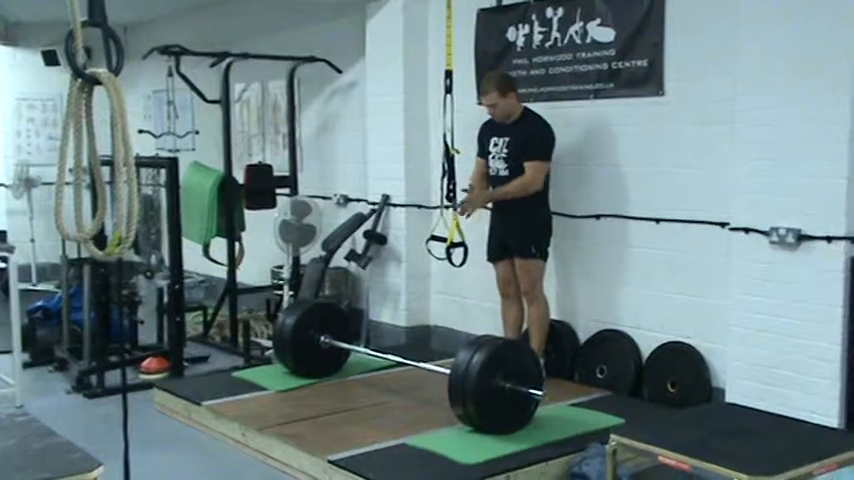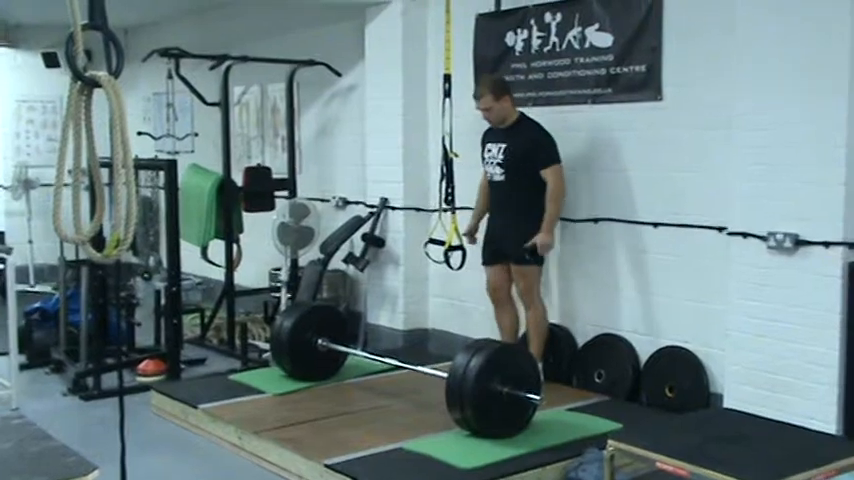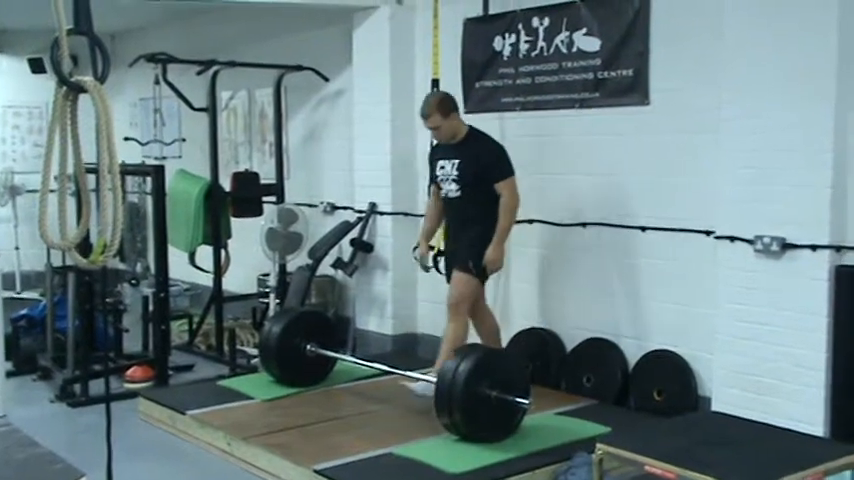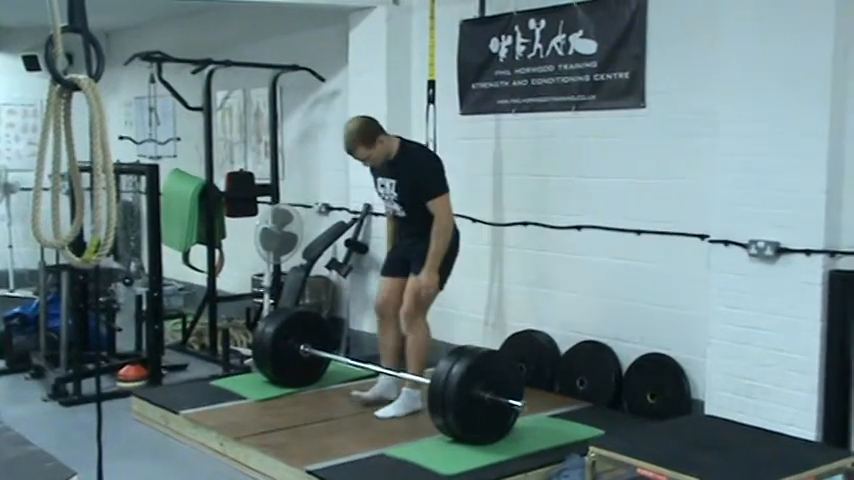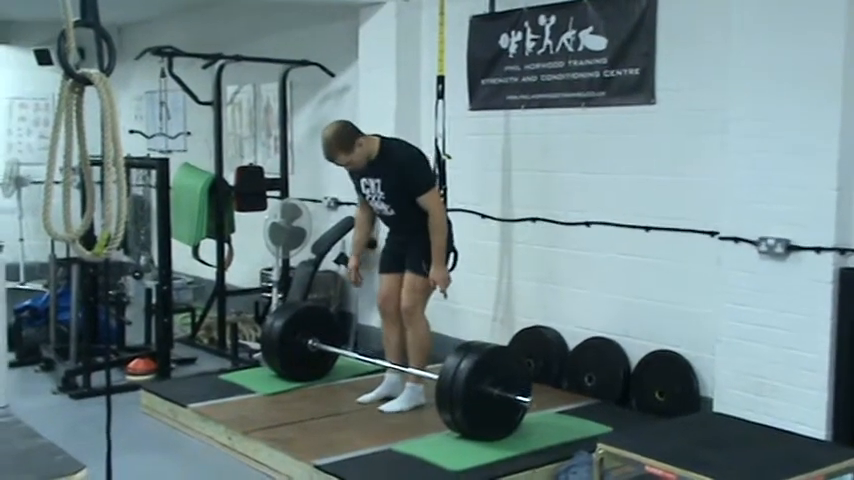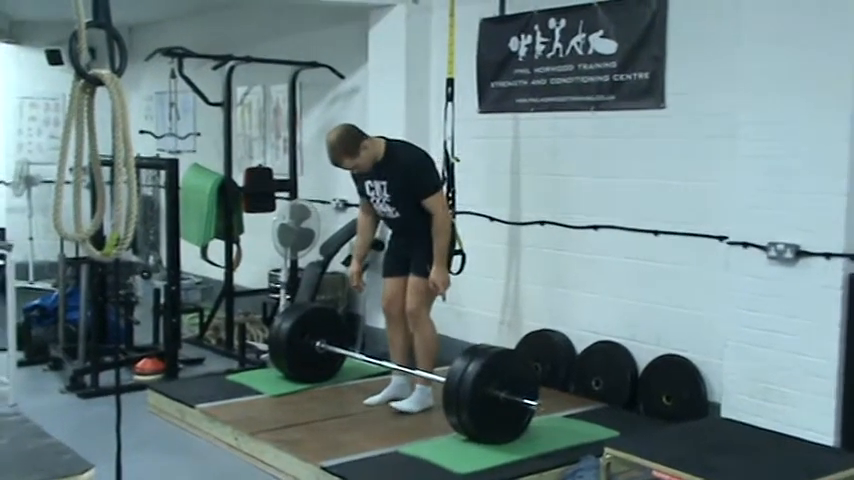
dt=0.5s
person 1, frame 1
left shoulder: (536, 129)
right shoulder: (488, 129)
left elbow: (533, 181)
right elbow: (480, 171)
left wrist: (487, 196)
right wrist: (475, 193)
left hip: (530, 222)
right hip: (499, 220)
left knee: (530, 291)
right knee: (507, 291)
person 1, frame 2
left shoulder: (533, 135)
right shoulder: (489, 135)
left elbow: (555, 184)
left wrist: (547, 230)
right wrist: (474, 220)
left hip: (525, 230)
right hip: (496, 227)
left knee: (529, 297)
right knee: (497, 295)
left ankle: (534, 366)
person 1, frame 3
left shoulder: (486, 150)
right shoulder: (437, 152)
left elbow: (510, 196)
left wrist: (497, 244)
right wrist: (424, 241)
left hip: (479, 238)
right hip: (455, 237)
left knee: (457, 303)
right knee: (476, 307)
person 1, frame 4
left shoulder: (422, 162)
right shoulder: (378, 164)
left elbow: (444, 217)
left wrist: (431, 269)
right wrist: (393, 247)
left hip: (435, 244)
right hip: (405, 241)
left knee: (412, 312)
right knee: (384, 307)
left ankle: (411, 393)
right ankle: (388, 383)
person 1, frame 5
left shoulder: (405, 159)
right shoulder: (358, 165)
left elbow: (436, 211)
right elbow: (365, 209)
left wrist: (438, 264)
right wrist: (356, 255)
left hip: (427, 238)
right hip: (398, 236)
left knee: (410, 308)
right knee: (387, 305)
left ankle: (415, 389)
right ankle: (393, 380)
person 1, frame 6
left shoulder: (412, 161)
right shoulder: (360, 167)
left elbow: (441, 212)
right elbow: (367, 212)
left wrist: (440, 265)
right wrist: (357, 259)
left hip: (430, 240)
right hip: (401, 239)
left knee: (416, 310)
right knee: (392, 309)
left ankle: (424, 391)
right ankle: (400, 383)
